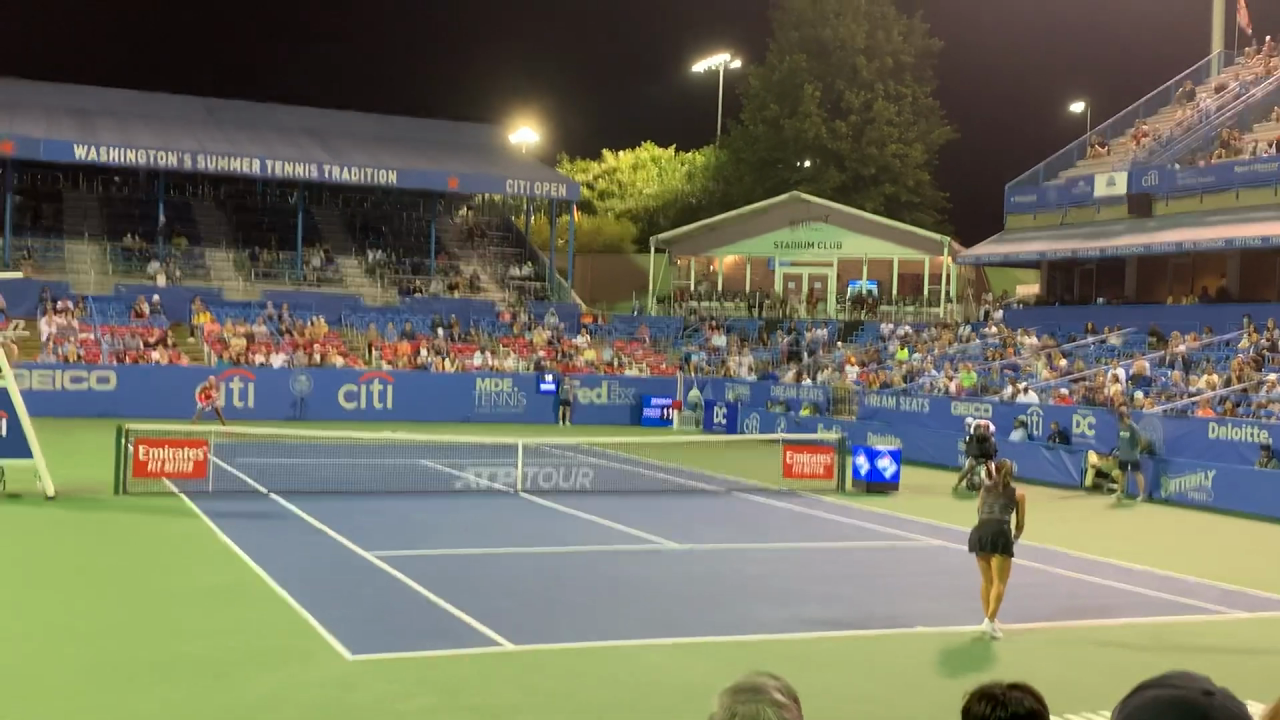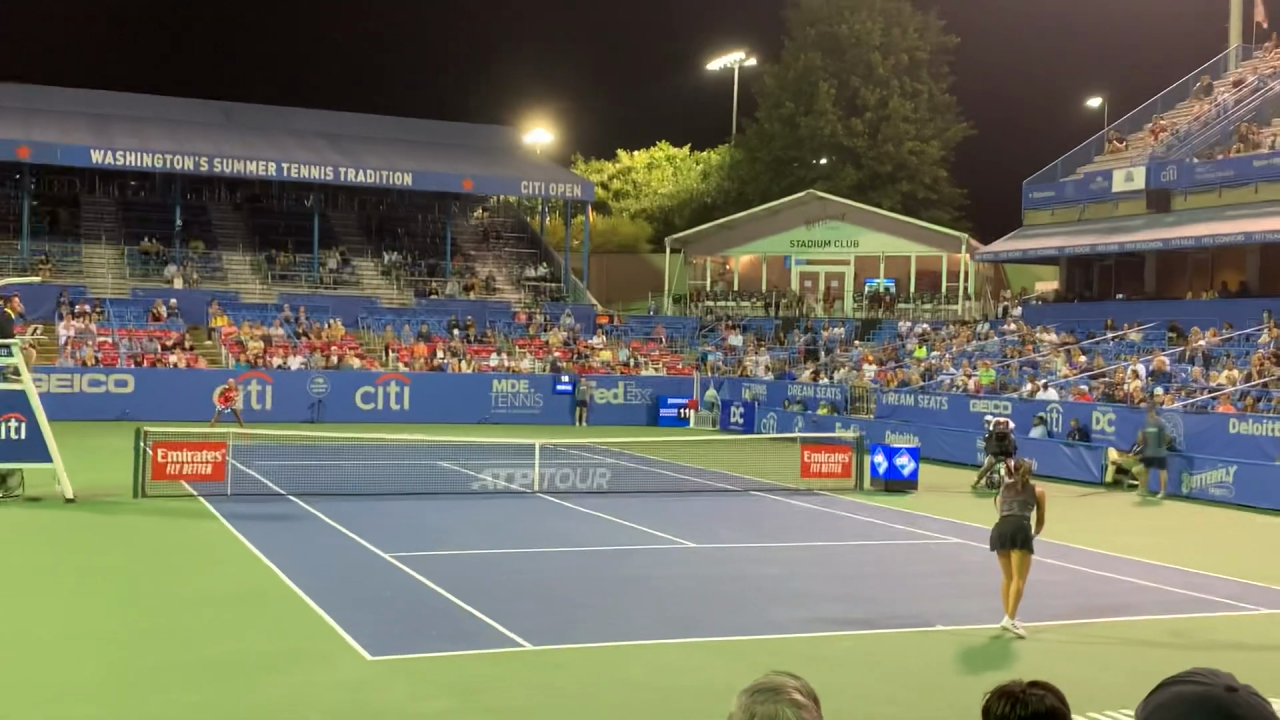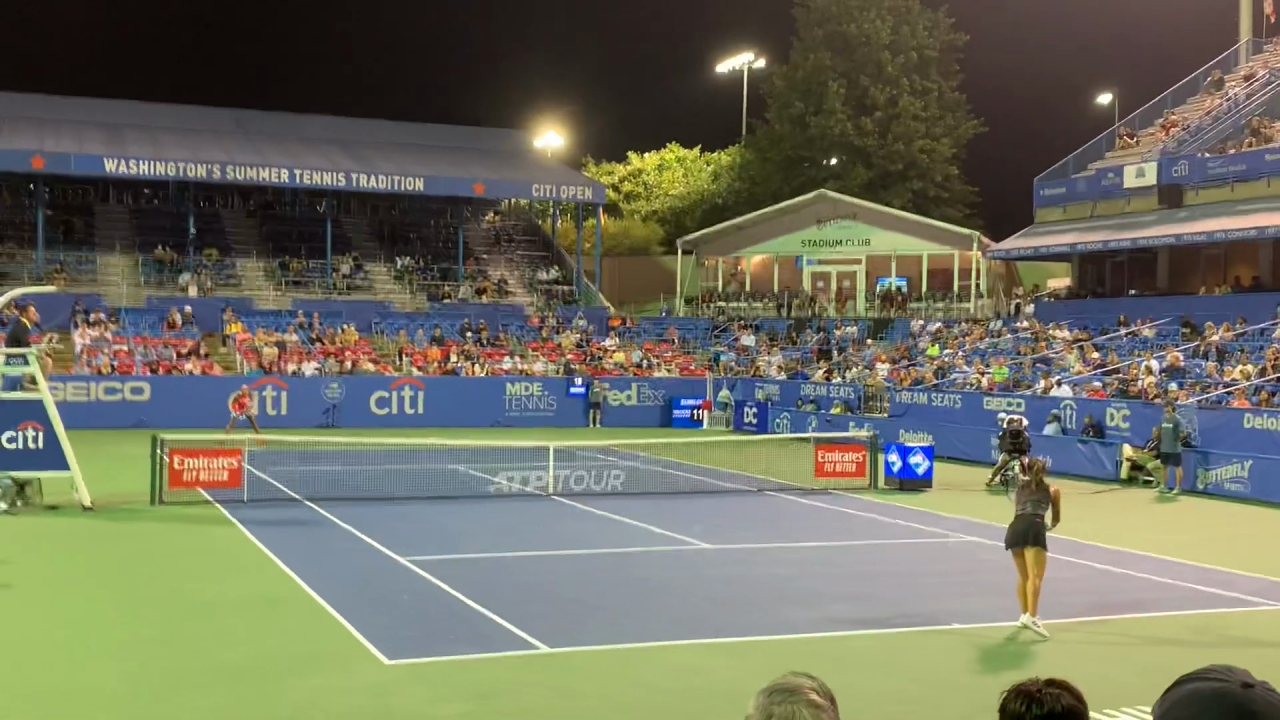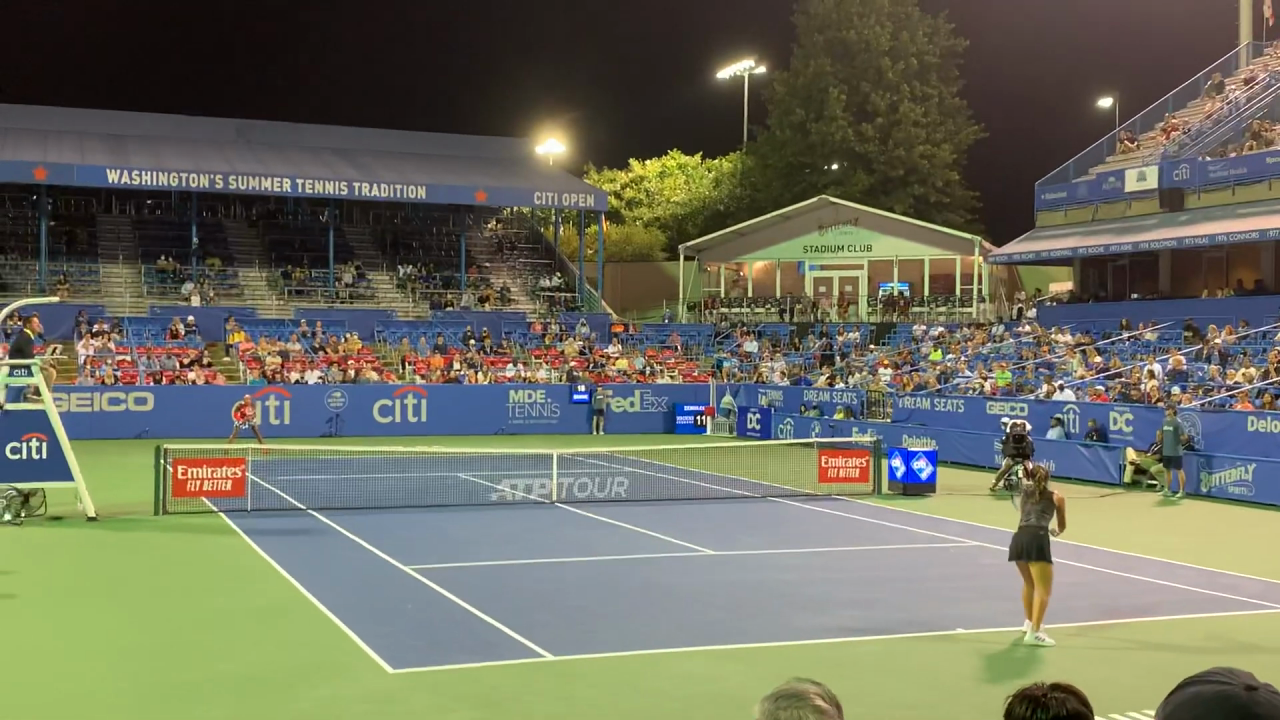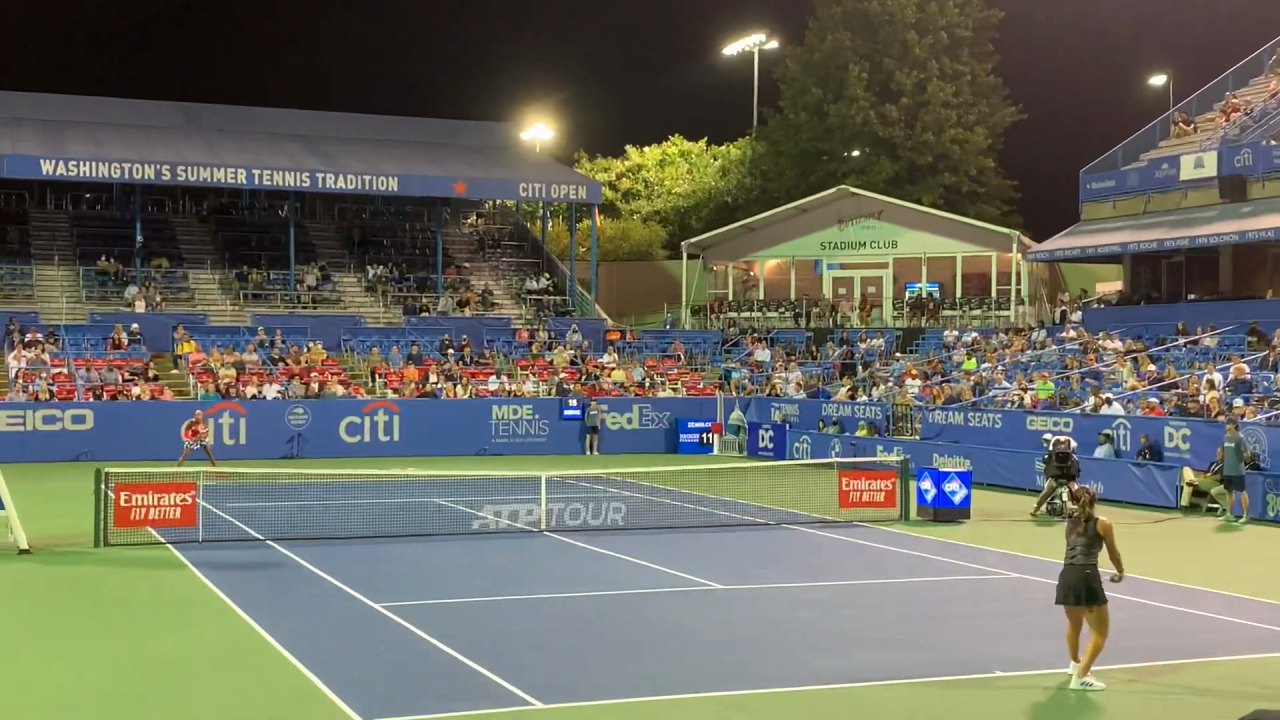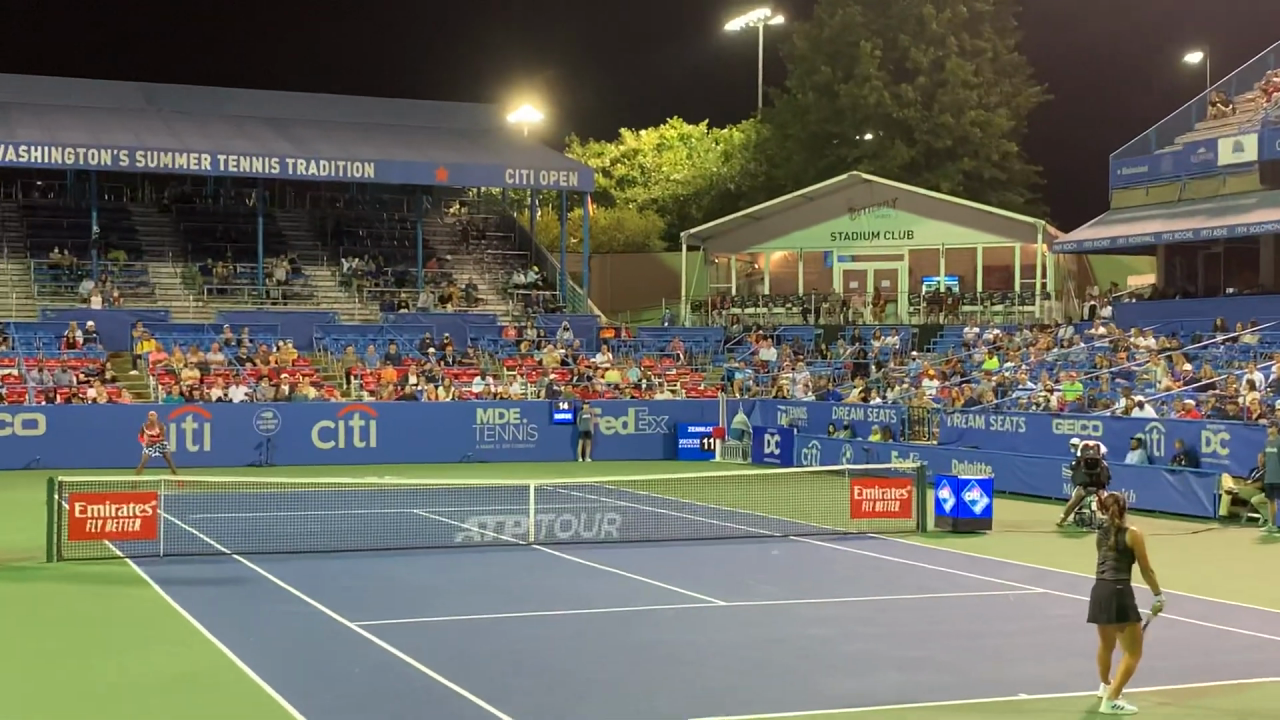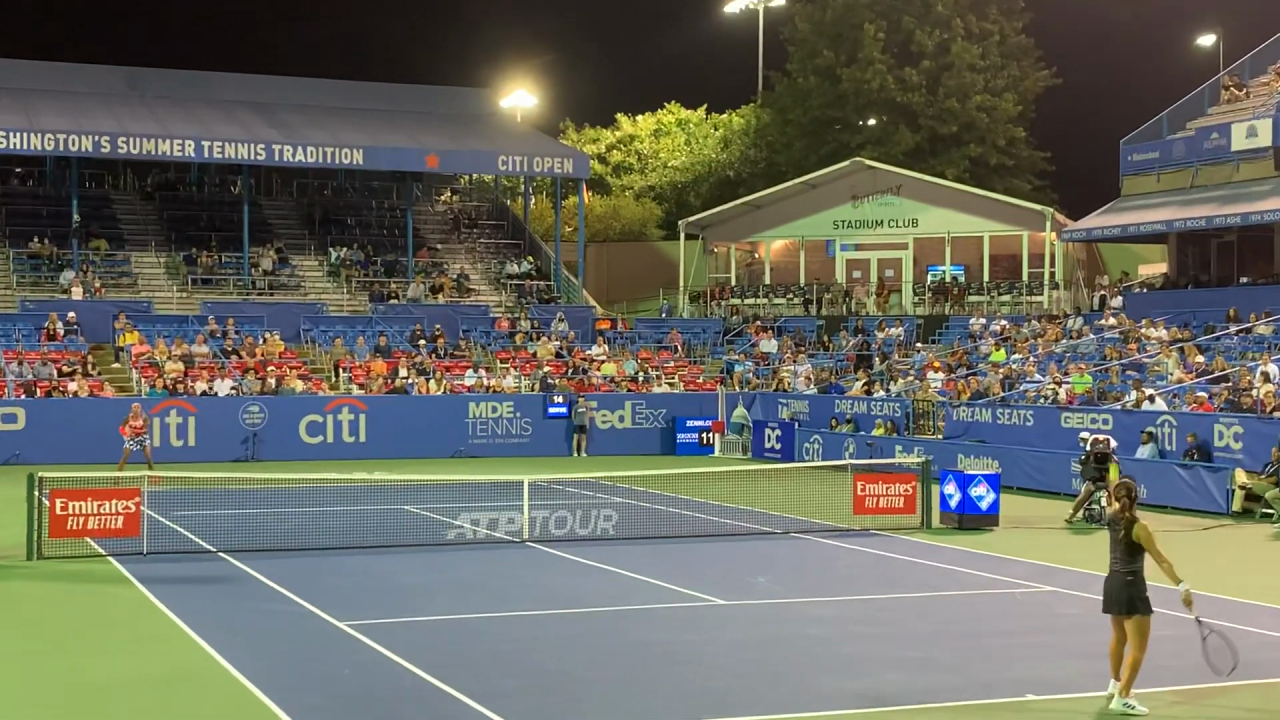
dt=0.3s
person 1, frame 1
left shoulder: (985, 489)
right shoulder: (1017, 494)
right elbow: (1020, 524)
right wrist: (1014, 538)
left hip: (979, 531)
right hip: (999, 533)
left knee: (987, 581)
right knee: (999, 582)
left ankle: (989, 619)
right ankle: (990, 621)
person 1, frame 2
left shoulder: (1005, 488)
right shoulder: (1037, 491)
right elbow: (1040, 521)
right wrist: (1034, 533)
left hip: (1000, 529)
right hip: (1020, 529)
left knee: (1008, 578)
right knee: (1019, 579)
left ankle: (1009, 617)
right ankle: (1010, 618)
person 1, frame 3
left shoulder: (1021, 487)
right shoulder: (1052, 490)
right elbow: (1056, 518)
right wrist: (1049, 526)
left hip: (1014, 527)
right hip: (1033, 528)
left knee: (1023, 577)
right knee: (1035, 577)
left ankle: (1025, 615)
right ankle: (1030, 617)
person 1, frame 4
left shoulder: (1025, 494)
right shoulder: (1056, 497)
right elbow: (1061, 524)
right wrist: (1057, 531)
left hip: (1019, 539)
right hip: (1037, 540)
left knee: (1029, 584)
right knee: (1043, 590)
left ankle: (1029, 622)
right ankle: (1034, 632)
person 1, frame 5
left shoulder: (1070, 523)
right shoulder: (1102, 524)
right elbow: (1114, 555)
right wrist: (1120, 573)
left hip: (1066, 577)
right hip: (1087, 578)
left knee: (1074, 624)
right knee: (1100, 633)
left ankle: (1075, 664)
right ankle: (1080, 676)
person 1, frame 6
left shoulder: (1102, 534)
right shoulder: (1132, 534)
right elbow: (1146, 571)
right wrist: (1158, 596)
left hip: (1099, 593)
right hip: (1119, 595)
left knee: (1106, 645)
right knee: (1133, 653)
left ankle: (1105, 685)
right ankle: (1111, 700)
person 1, frame 7
left shoulder: (1112, 517)
right shoulder: (1138, 527)
left elbow: (1112, 500)
right elbow: (1161, 561)
left wrist: (1115, 484)
right wrist: (1182, 587)
left hip: (1112, 583)
right hip: (1131, 586)
left knee: (1119, 637)
right knee: (1137, 647)
left ankle: (1115, 683)
right ankle: (1122, 698)
